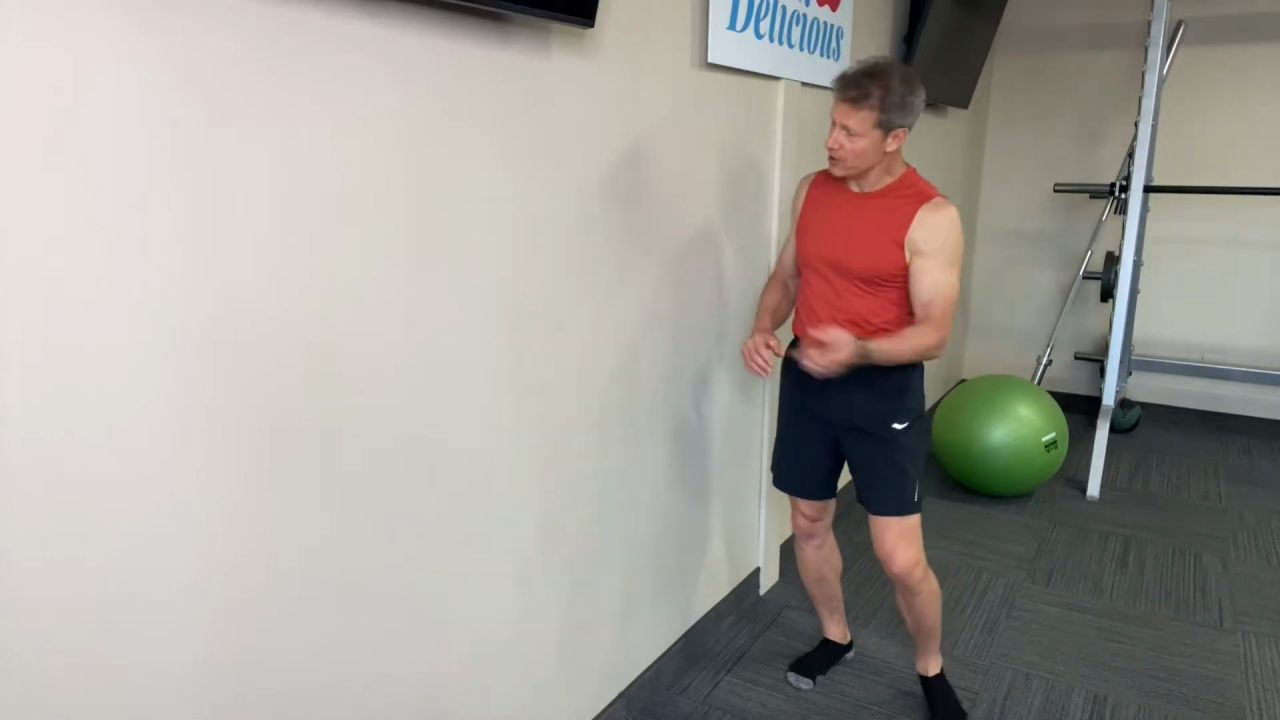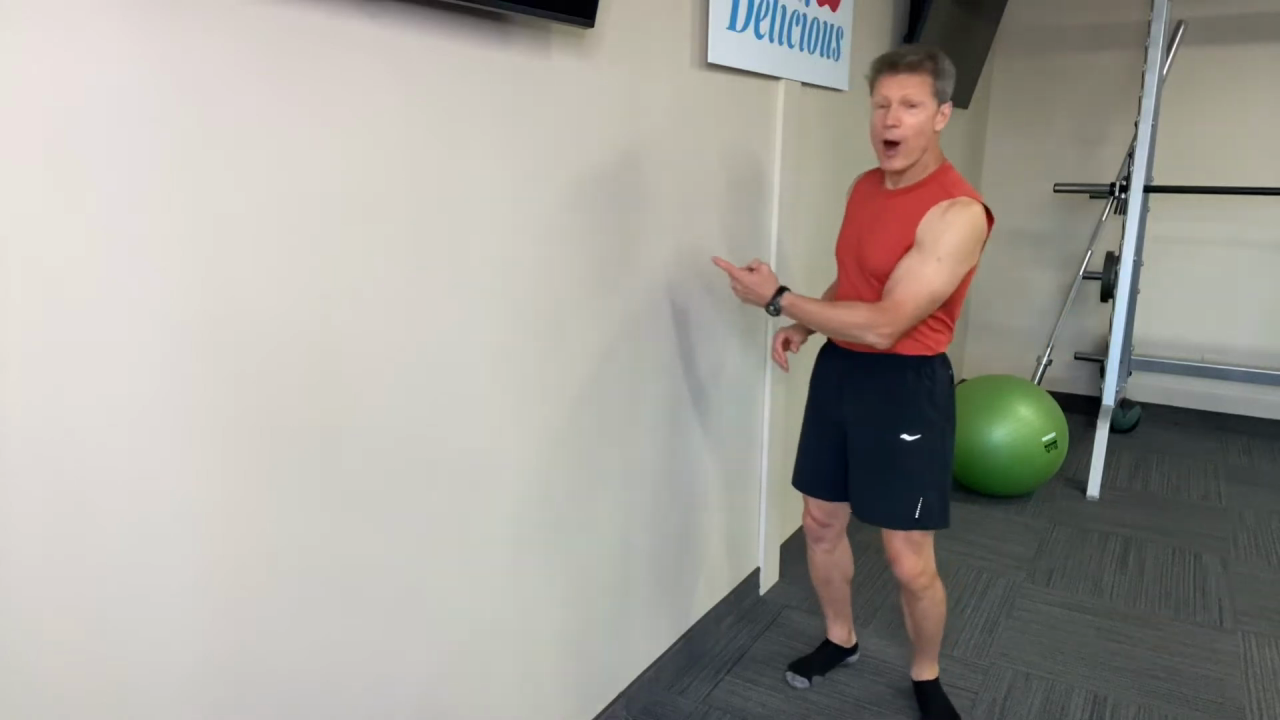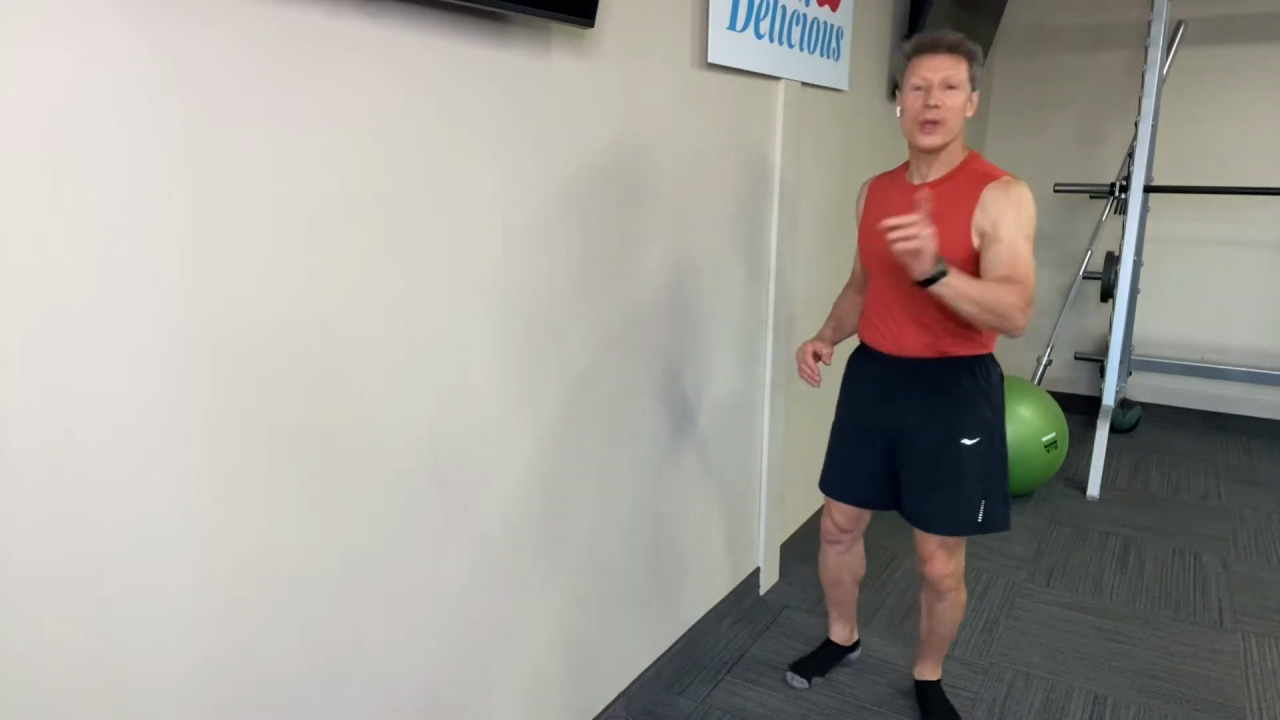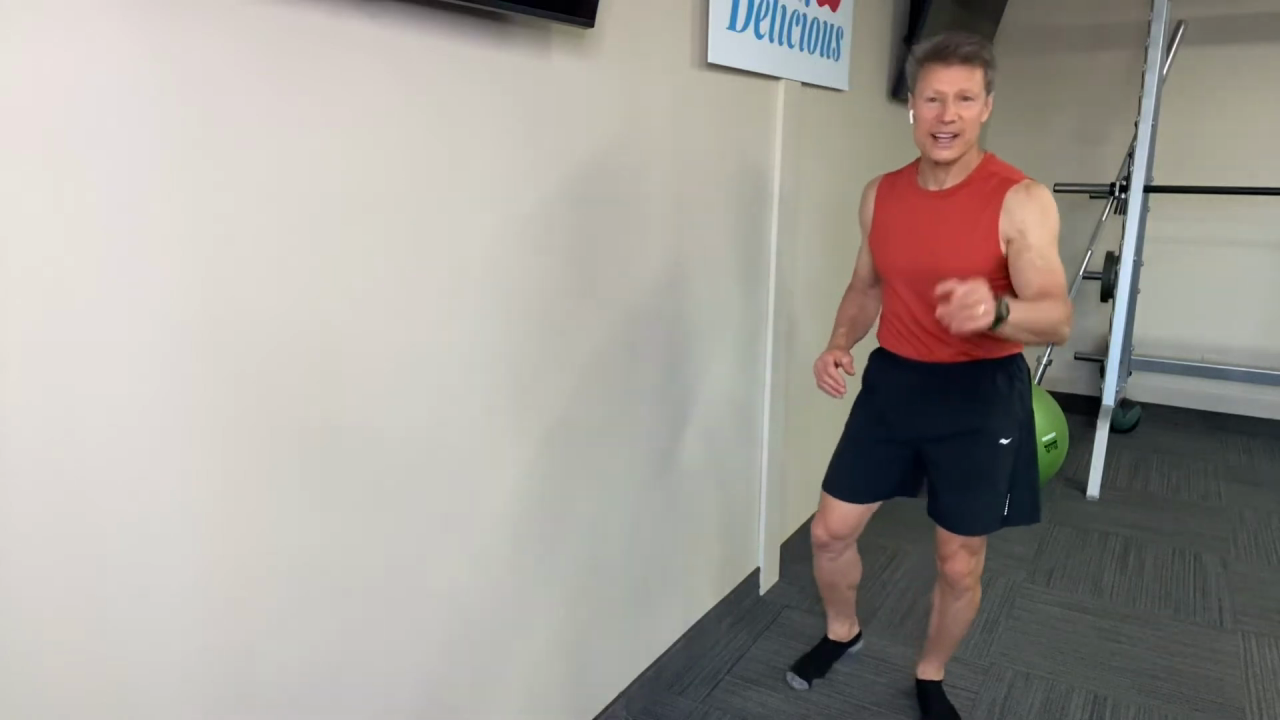
dt=0.4s
person 1, frame 1
left shoulder: (931, 214)
right shoulder: (813, 189)
left elbow: (931, 332)
left wrist: (855, 349)
right wrist: (764, 328)
left hip: (881, 386)
right hip: (807, 375)
left knee: (900, 558)
right knee: (809, 521)
right ankle: (836, 636)
person 1, frame 2
left shoulder: (956, 213)
right shoulder: (864, 187)
left elbow: (883, 324)
left wrist: (779, 298)
right wrist: (801, 326)
left hip: (905, 388)
right hip: (838, 373)
left knee: (909, 562)
right knee: (820, 524)
right ankle: (841, 638)
person 1, frame 3
left shoulder: (1000, 196)
right shoulder: (875, 192)
left elbow: (1014, 314)
left wrist: (934, 267)
right wrist: (827, 336)
left hip: (954, 392)
right hip: (872, 379)
left knee: (940, 564)
right knee: (838, 526)
right ankle: (842, 636)
person 1, frame 4
left shoulder: (1021, 201)
right shoulder: (880, 194)
left elbow: (1055, 316)
left wrist: (994, 310)
right wrist: (839, 344)
left hip: (979, 398)
right hip: (892, 383)
left knee: (959, 563)
right knee: (830, 530)
right ankle: (842, 631)
